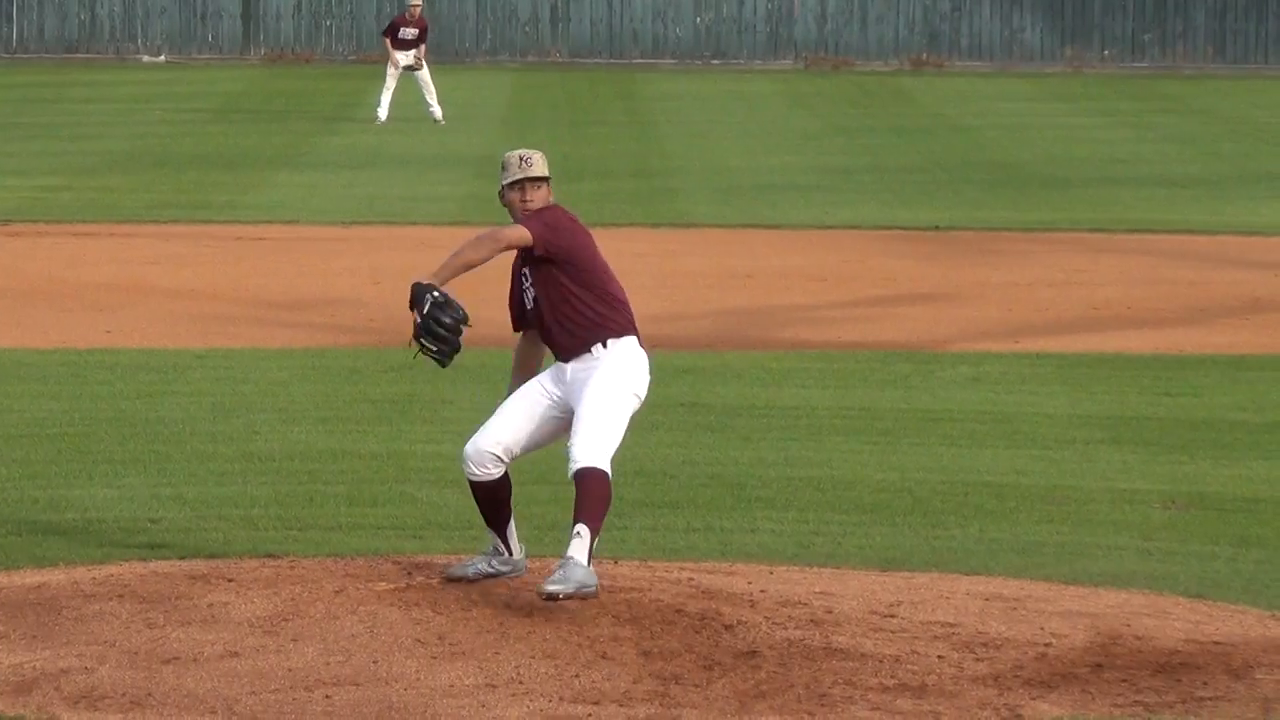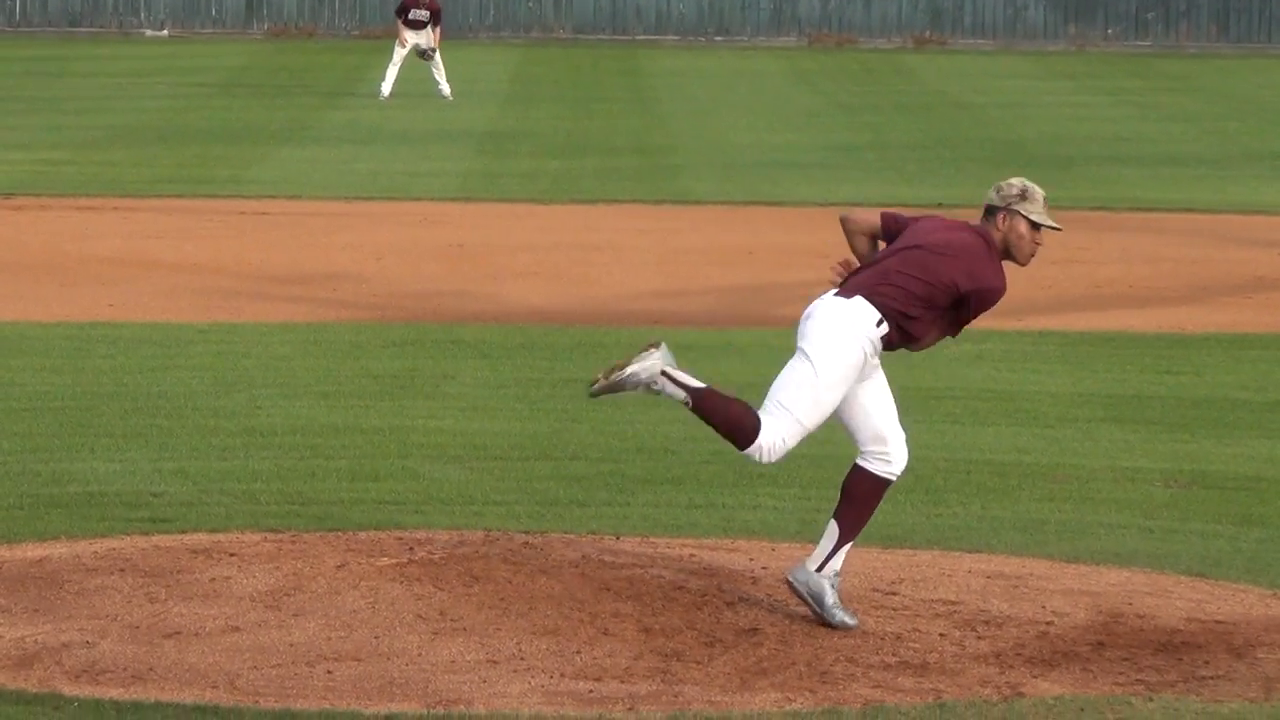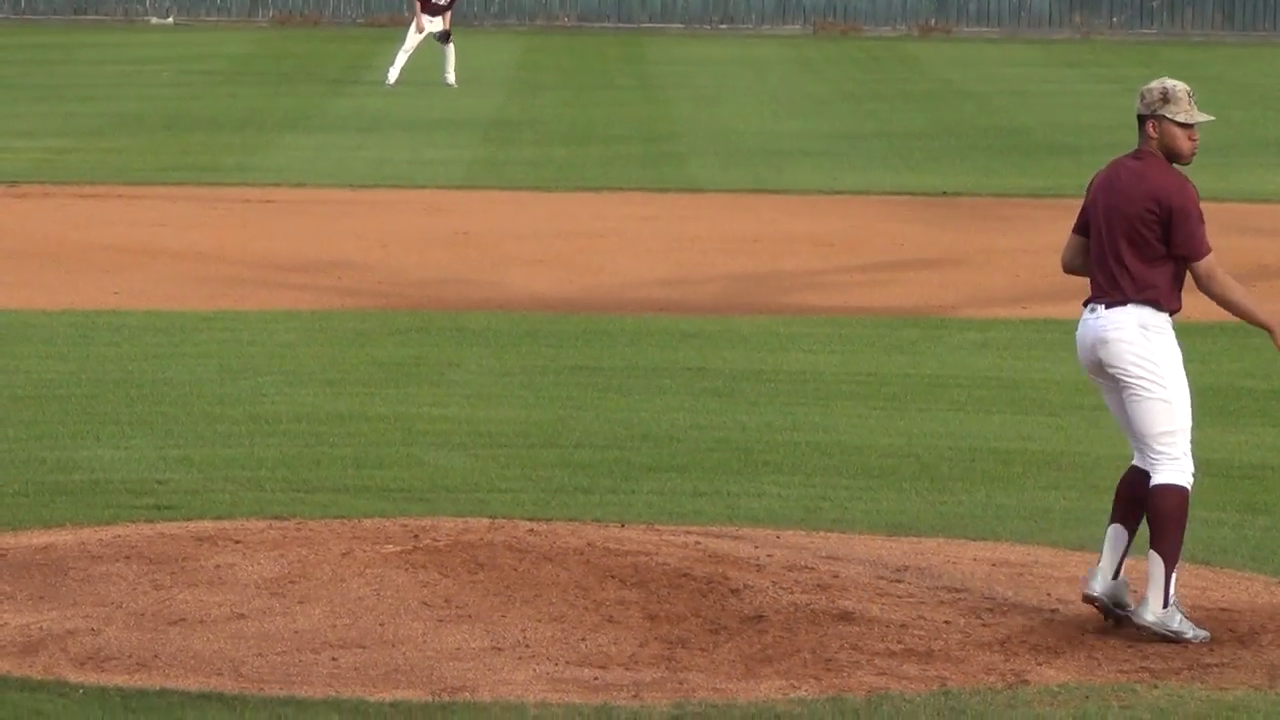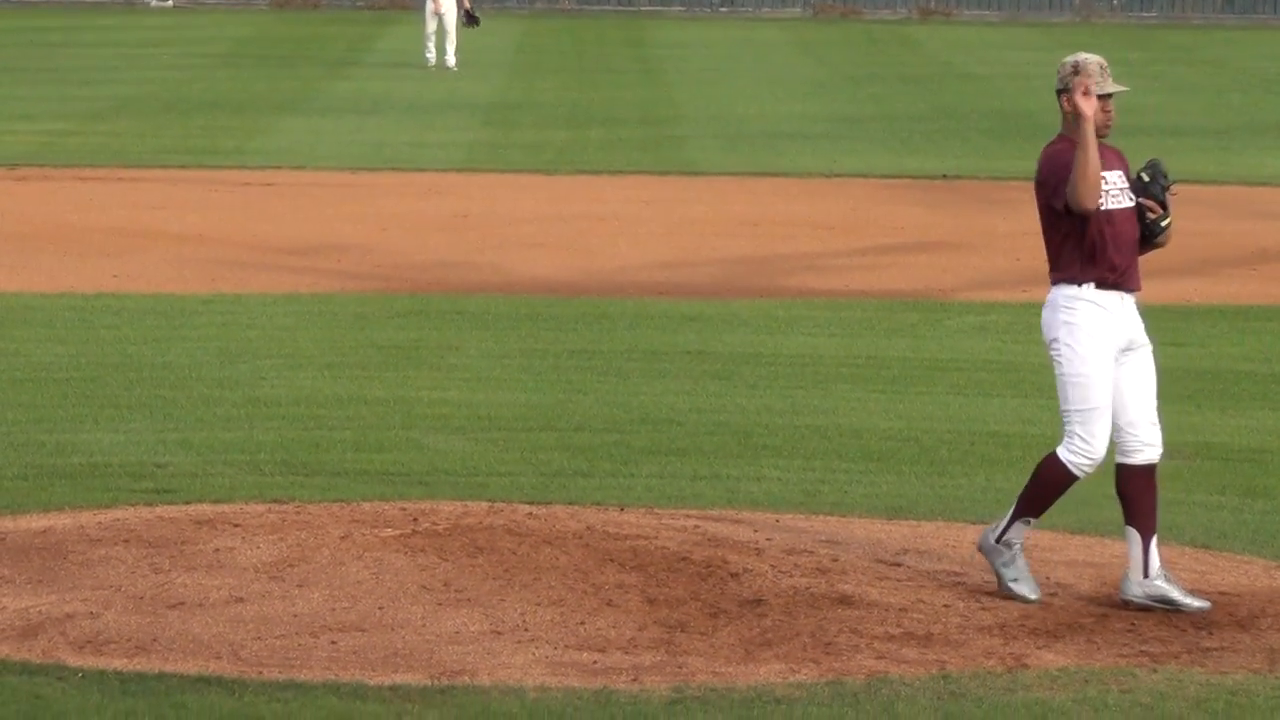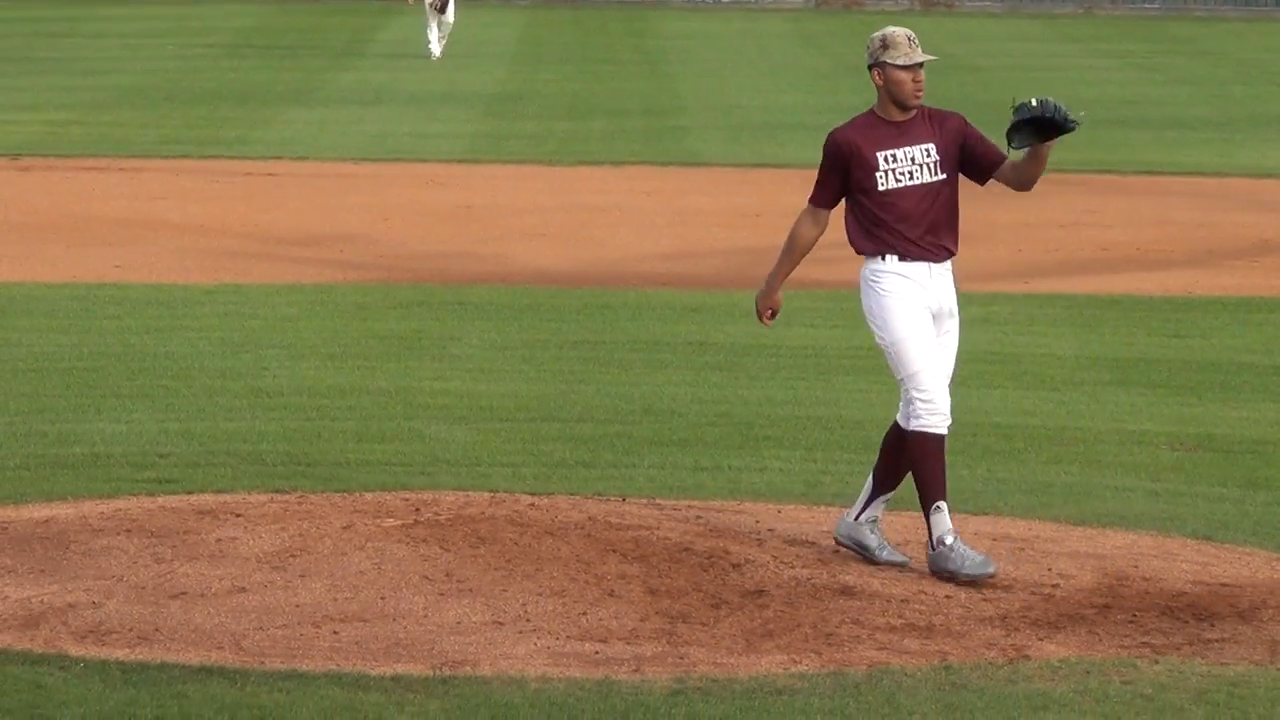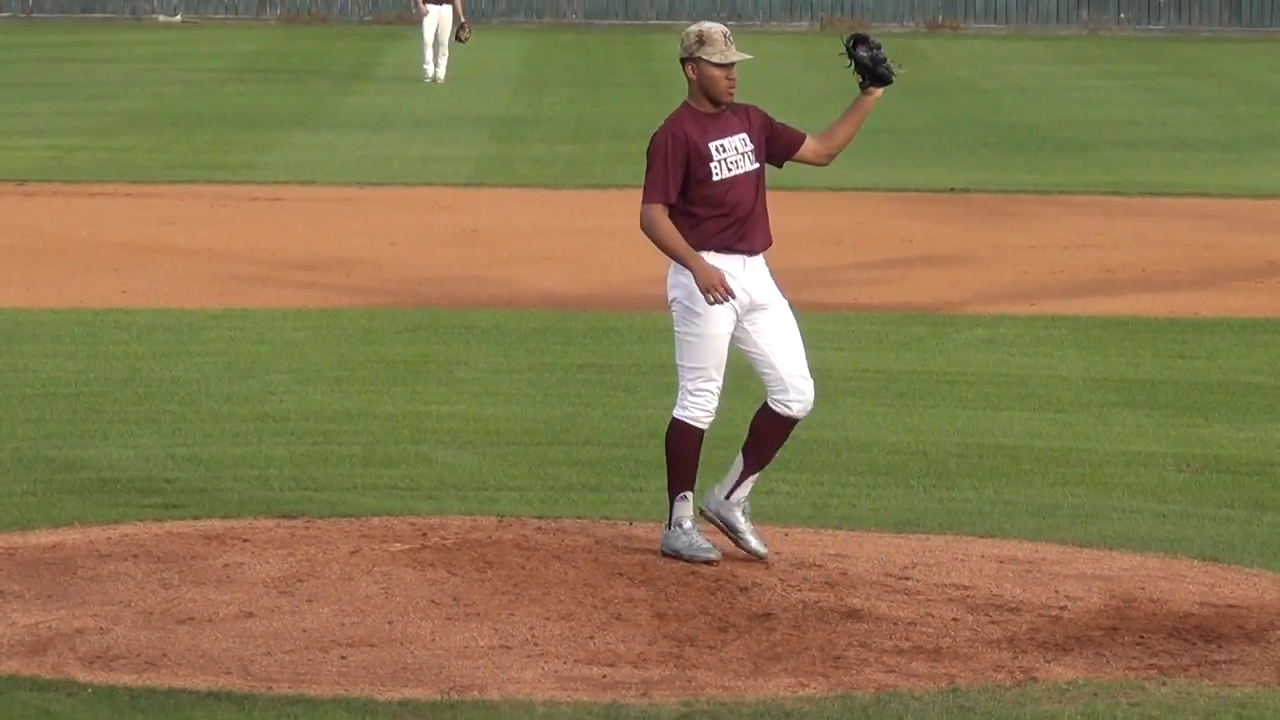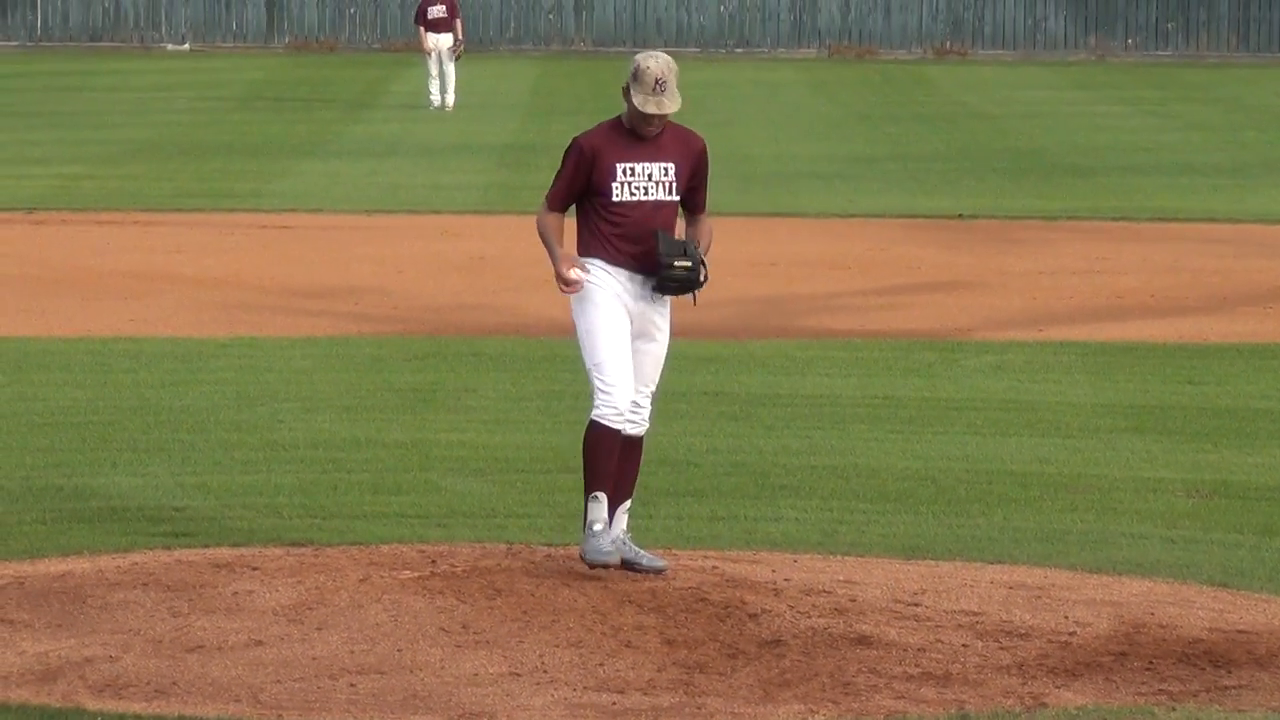
dt=0.7s
person 1, frame 1
left shoulder: (556, 222)
right shoulder: (524, 274)
left elbow: (499, 239)
right elbow: (530, 341)
left wrist: (435, 282)
right wrist: (515, 402)
left hip: (614, 363)
right hip: (566, 371)
left knee: (588, 455)
right knee: (480, 453)
left ankle: (578, 563)
right ankle: (505, 553)
person 1, frame 2
left shoulder: (933, 227)
right shoulder: (991, 278)
left elbow: (858, 223)
right elbow: (921, 338)
left hip: (841, 320)
right hip: (835, 333)
left knee: (888, 453)
right knee: (761, 439)
left ankle: (819, 572)
right ankle: (660, 373)
person 1, frame 3
left shoulder: (1106, 177)
right shoulder: (1172, 188)
left elbow: (1071, 260)
right elbow: (1211, 278)
left hip: (1095, 329)
right hip: (1139, 333)
left knee: (1149, 459)
right knee: (1173, 466)
left ankle: (1106, 579)
right ankle: (1158, 604)
person 1, frame 4
left shoulder: (1113, 157)
right shoulder: (1061, 156)
right elbow: (1082, 207)
left wrist: (1151, 234)
right wrist: (1084, 127)
left hip: (1124, 313)
right hip: (1079, 312)
left knee: (1142, 444)
right knee: (1085, 448)
left ankle: (1145, 576)
right ankle: (1004, 539)
person 1, frame 5
left shoulder: (949, 127)
right shoulder: (849, 140)
left elbow: (1018, 180)
right elbow: (816, 215)
left wrist: (1042, 145)
right wrist: (774, 283)
left hip: (941, 282)
right hip: (892, 280)
left knee: (921, 410)
right knee: (931, 403)
left ankle: (860, 521)
right ankle: (942, 540)
person 1, frame 6
left shoulder: (750, 120)
right shoulder: (675, 134)
left elbow: (822, 150)
right elbow: (652, 215)
left wrist: (869, 95)
right wrist: (698, 266)
left hip: (756, 274)
right hip: (705, 277)
left knee: (794, 394)
right knee: (699, 401)
left ankle: (730, 499)
right ankle: (681, 525)
person 1, frame 7
left shoulder: (690, 147)
right shoulder: (592, 144)
left elbow: (698, 216)
right elbow: (550, 211)
left wrist: (695, 258)
right wrist: (560, 257)
left hip: (653, 291)
right hip: (599, 285)
left knee: (634, 413)
right knee: (614, 399)
left ankle: (613, 532)
right ankle: (597, 525)
